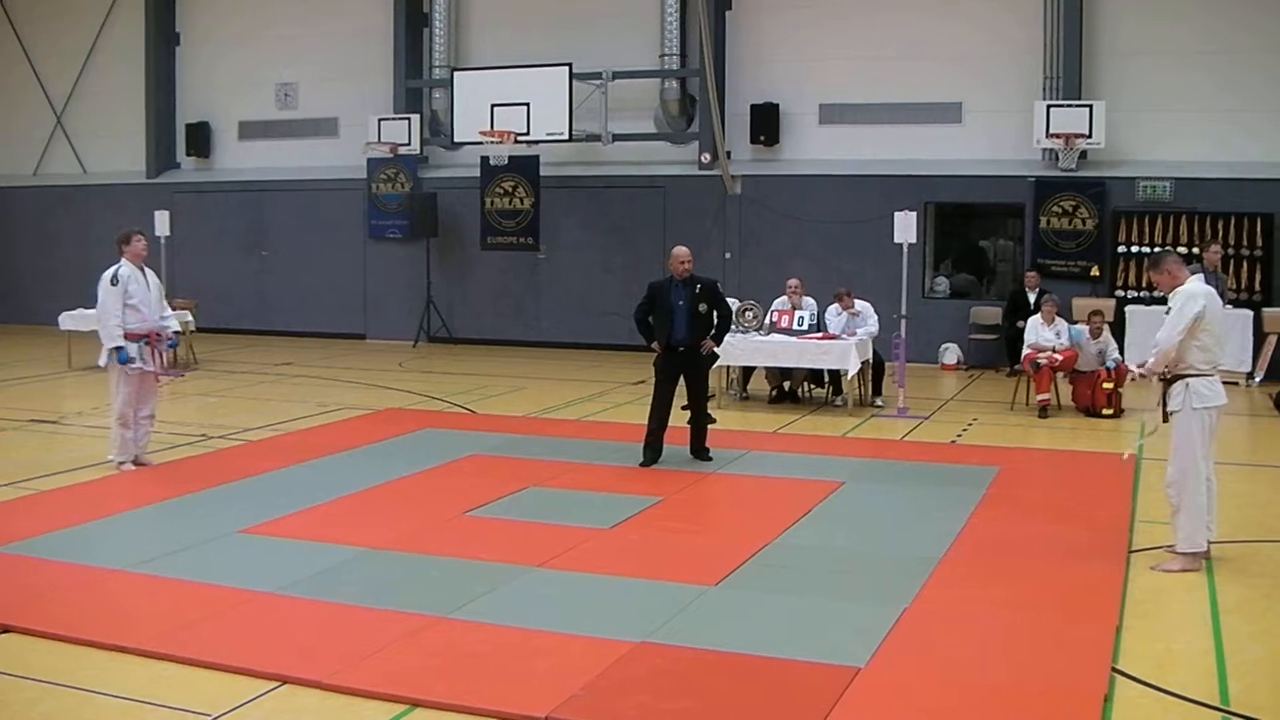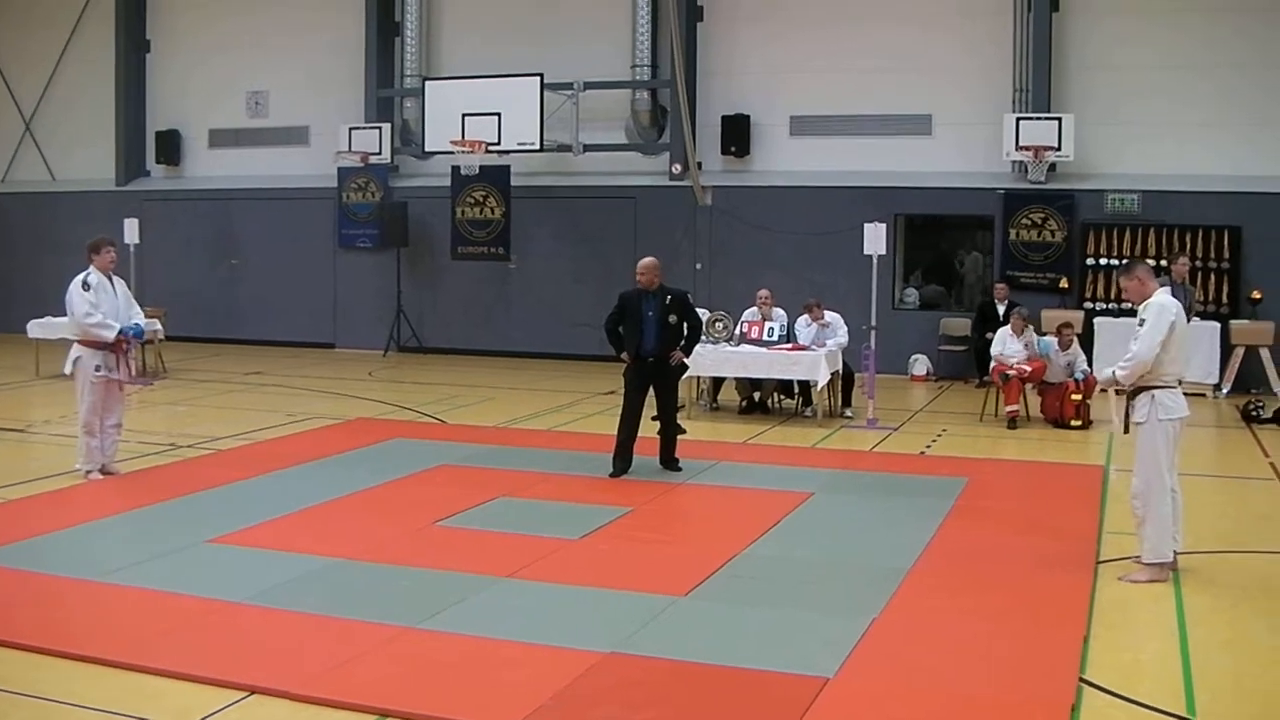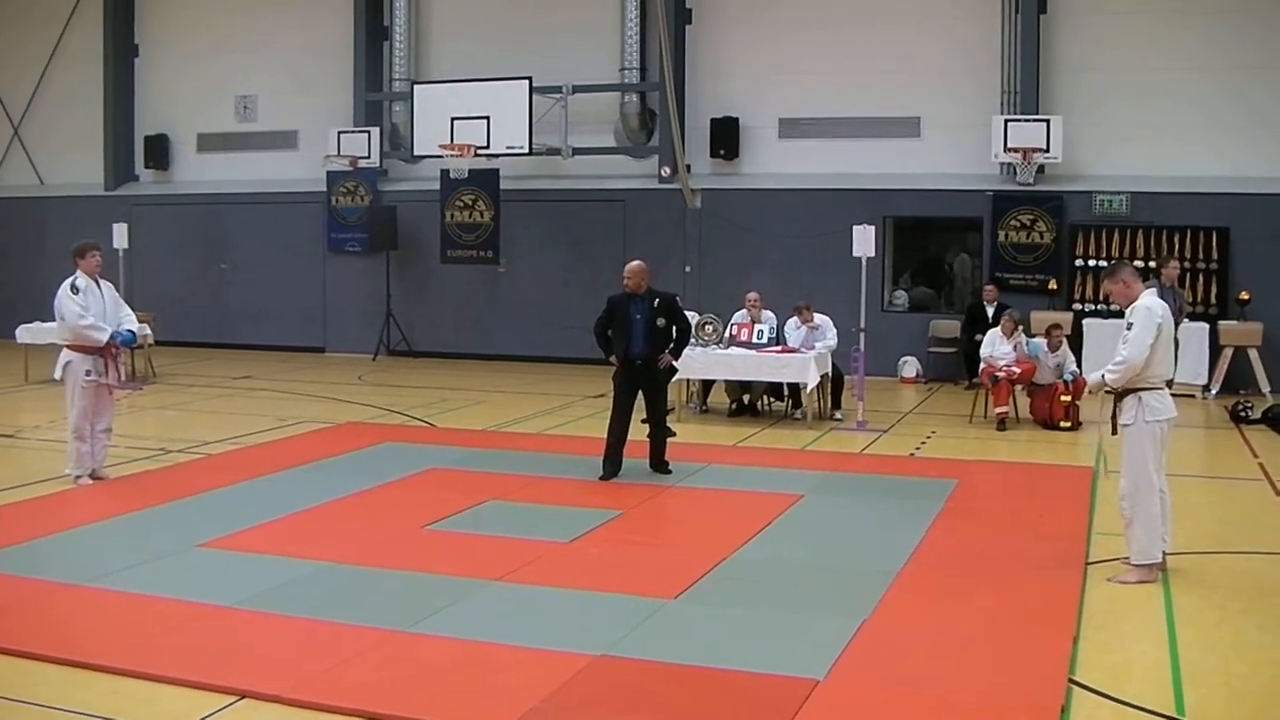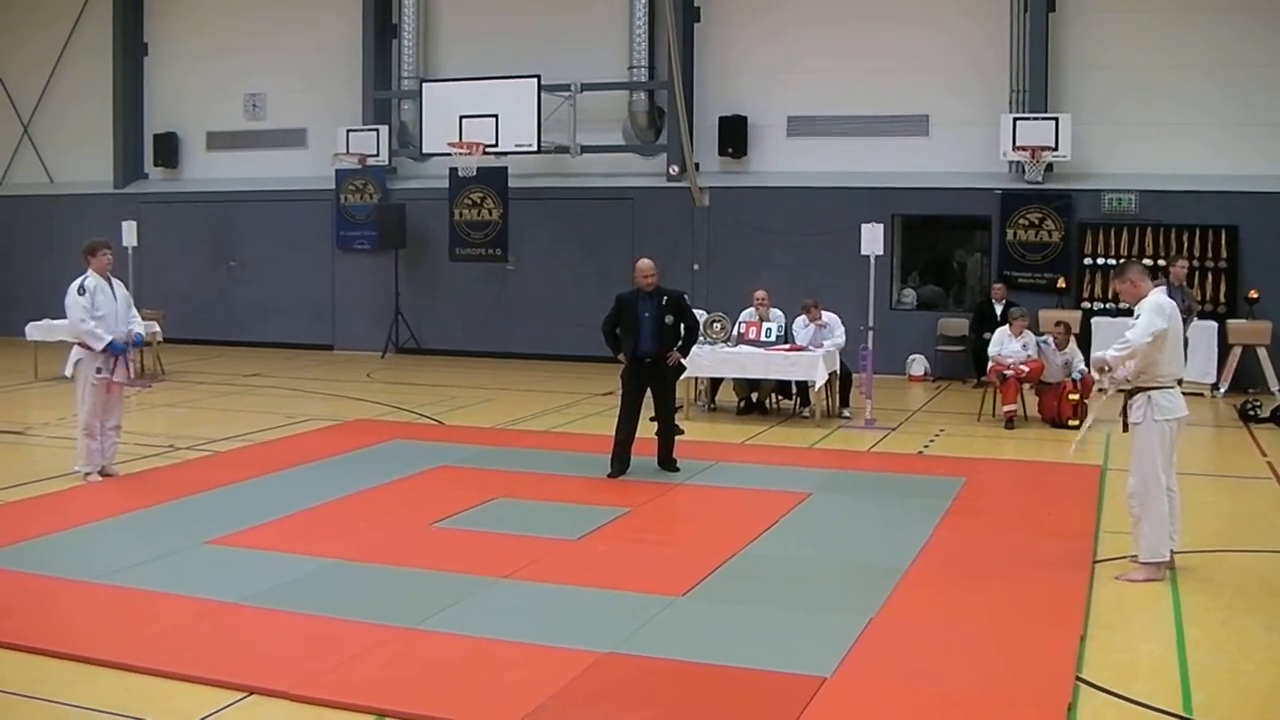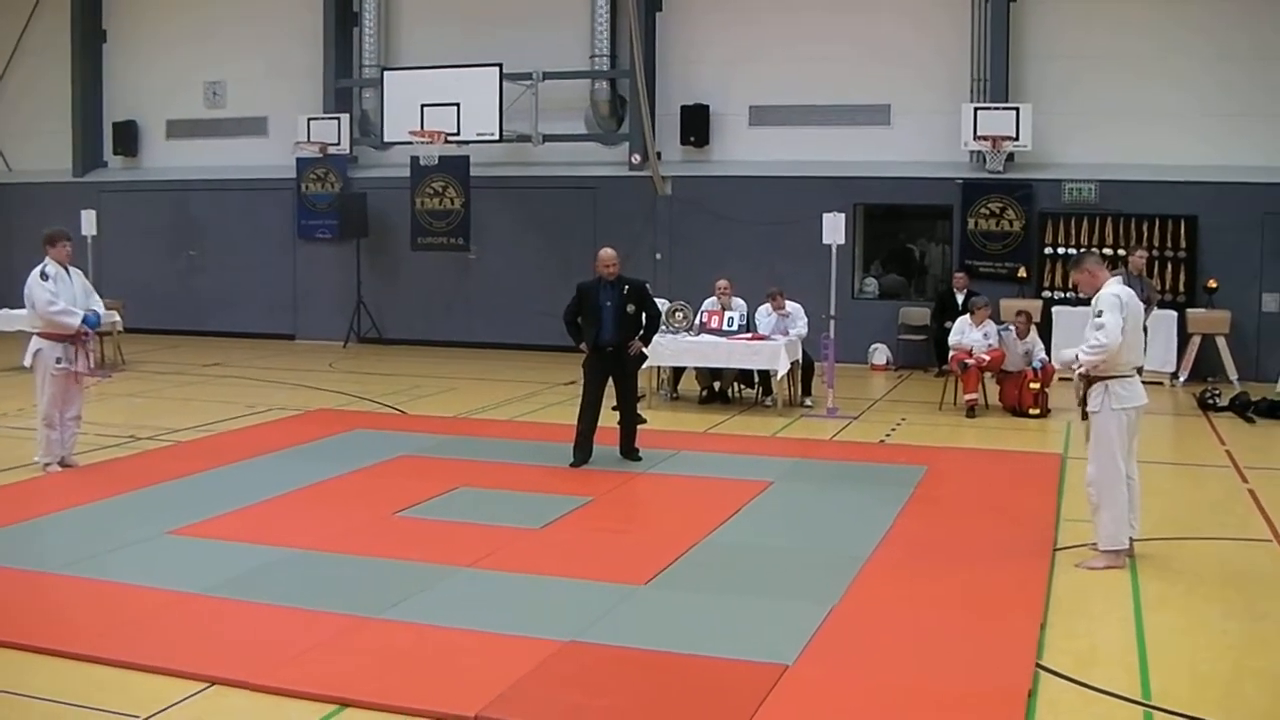
dt=0.7s
person 1, frame 1
left shoulder: (1187, 295)
right shoulder: (1205, 292)
left elbow: (1167, 342)
left wrist: (1149, 367)
right wrist: (1162, 364)
left hip: (1192, 392)
right hip: (1203, 388)
left knee: (1184, 473)
right knee: (1199, 469)
left ankle: (1189, 553)
right ankle: (1198, 540)
person 1, frame 2
left shoulder: (1158, 307)
right shoulder: (1167, 305)
left elbow: (1143, 356)
left wrist: (1113, 375)
right wrist: (1124, 376)
left hip: (1157, 404)
right hip: (1163, 401)
left knee: (1150, 484)
right knee: (1164, 481)
left ankle: (1157, 563)
right ankle: (1166, 551)
person 1, frame 3
left shoulder: (1144, 309)
right shoulder: (1153, 306)
left elbow: (1131, 358)
left wrist: (1103, 378)
right wrist: (1114, 379)
left hip: (1144, 406)
right hip: (1151, 401)
left knee: (1137, 486)
right knee: (1152, 481)
left ankle: (1145, 564)
right ankle: (1154, 552)
person 1, frame 4
left shoulder: (1155, 306)
right shoulder: (1163, 305)
left elbow: (1133, 343)
left wrist: (1103, 358)
right wrist: (1119, 365)
left hip: (1154, 404)
right hip: (1163, 400)
left knee: (1146, 484)
right knee: (1162, 480)
left ankle: (1153, 562)
right ankle: (1162, 550)
person 1, frame 5
left shoulder: (1109, 297)
right shoulder: (1126, 294)
left elbow: (1106, 343)
left wrist: (1074, 357)
right wrist: (1090, 364)
left hip: (1112, 393)
right hip: (1124, 388)
left knee: (1105, 471)
right knee: (1122, 468)
left ankle: (1113, 549)
right ankle: (1122, 538)
person 2, frame 1
left shoulder: (149, 275)
right shoulder: (116, 275)
left elbow: (162, 308)
right elbow: (108, 315)
left wrist: (172, 330)
right wrist: (118, 347)
left hip: (147, 348)
right hip: (125, 348)
left knee: (146, 405)
right knee: (124, 406)
left ankle: (138, 452)
right ankle: (123, 456)
person 2, frame 2
left shoulder: (119, 283)
right shoulder: (84, 283)
left elbow: (134, 311)
right elbow: (86, 318)
left wrist: (136, 327)
right wrist: (119, 331)
left hip: (114, 356)
right hip: (91, 355)
left knee: (113, 413)
right knee: (90, 414)
left ankle: (106, 460)
right ankle: (90, 465)
person 2, frame 3
left shoulder: (106, 287)
right shoulder: (71, 287)
left elbow: (124, 313)
right elbow: (79, 321)
left wrist: (128, 332)
right wrist: (110, 335)
left hip: (104, 359)
right hip: (80, 360)
left knee: (103, 417)
right knee: (80, 418)
left ankle: (96, 465)
right ankle: (80, 470)
person 2, frame 4
left shoulder: (117, 286)
right shoulder: (82, 286)
left elbow: (130, 314)
right elbow: (80, 323)
left wrist: (136, 333)
right wrist: (109, 343)
left hip: (115, 358)
right hip: (91, 357)
left knee: (113, 415)
right knee: (90, 415)
left ankle: (106, 462)
right ankle: (89, 467)
person 2, frame 5
left shoulder: (76, 275)
right shoulder: (42, 275)
left elbow: (94, 299)
right elbow: (49, 307)
left wrist: (94, 314)
right wrist: (82, 317)
left hip: (74, 347)
right hip: (50, 348)
left knee: (73, 406)
right knee: (50, 406)
left ankle: (65, 453)
right ankle: (49, 458)
person 3, frame 1
left shoulder: (707, 287)
right shoulder: (657, 288)
left elbow: (725, 313)
right elbow: (640, 315)
left wrist: (715, 339)
right wrist: (651, 340)
left hip: (697, 354)
right hip: (668, 355)
left knee: (699, 405)
right knee: (660, 405)
left ankle: (699, 448)
right ankle: (652, 451)
person 3, frame 2
left shoulder: (677, 297)
right shoulder: (627, 298)
left elbow: (696, 325)
right elbow: (610, 325)
left wrist: (685, 350)
right wrist: (621, 350)
left hip: (666, 365)
right hip: (637, 365)
left knee: (668, 415)
right knee: (629, 415)
left ankle: (668, 459)
right ankle: (621, 462)
person 3, frame 3
left shoulder: (666, 301)
right shoulder: (616, 302)
left elbow: (685, 328)
right elbow: (599, 328)
left wrist: (673, 353)
right wrist: (609, 353)
left hip: (655, 368)
right hip: (626, 368)
left knee: (658, 418)
right knee: (618, 418)
left ankle: (658, 462)
right ankle: (611, 465)
person 3, frame 4
left shoulder: (674, 298)
right shoulder: (624, 300)
left elbow: (692, 325)
right elbow: (607, 327)
left wrist: (682, 351)
right wrist: (618, 352)
left hip: (663, 365)
right hip: (635, 366)
left knee: (666, 416)
right knee: (627, 416)
left ankle: (666, 459)
right ankle: (619, 463)
person 3, frame 5
left shoulder: (636, 287)
right shoulder: (585, 289)
left elbow: (654, 314)
right elbow: (569, 316)
left wrist: (644, 340)
right wrist: (580, 341)
left hip: (625, 354)
right hip: (596, 355)
left knee: (628, 406)
right knee: (589, 405)
left ankle: (628, 448)
right ankle: (582, 452)
